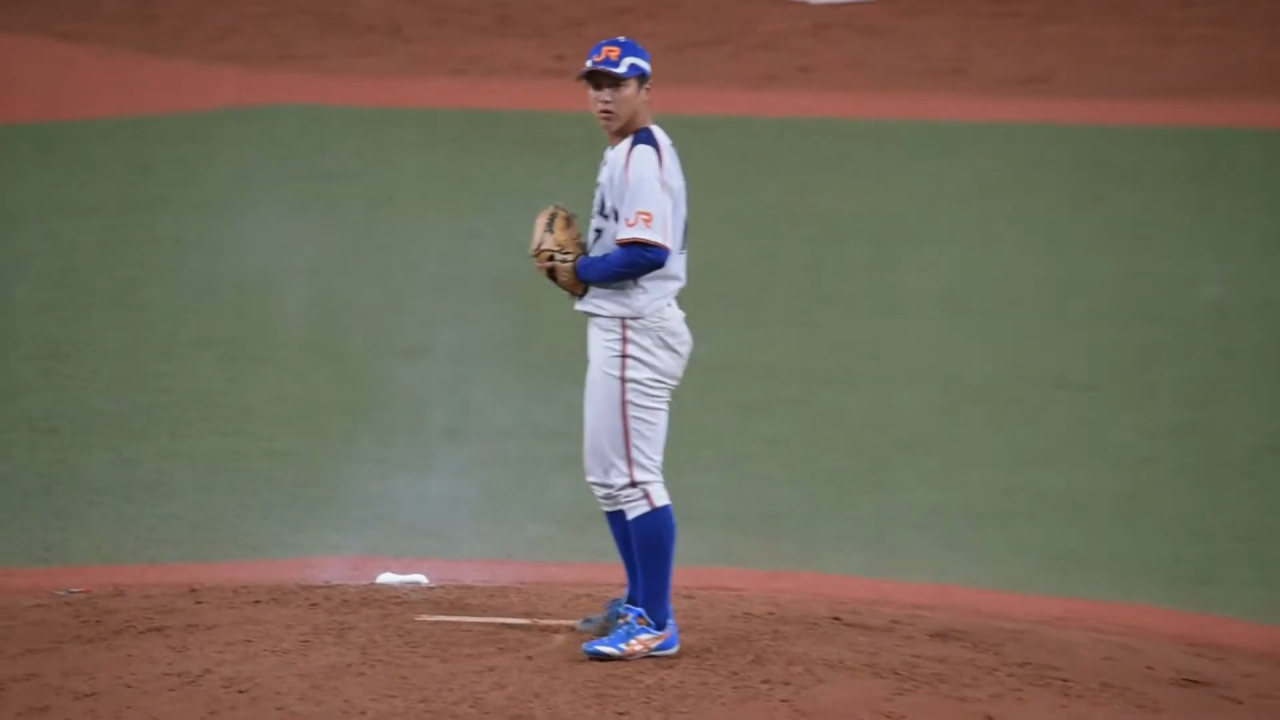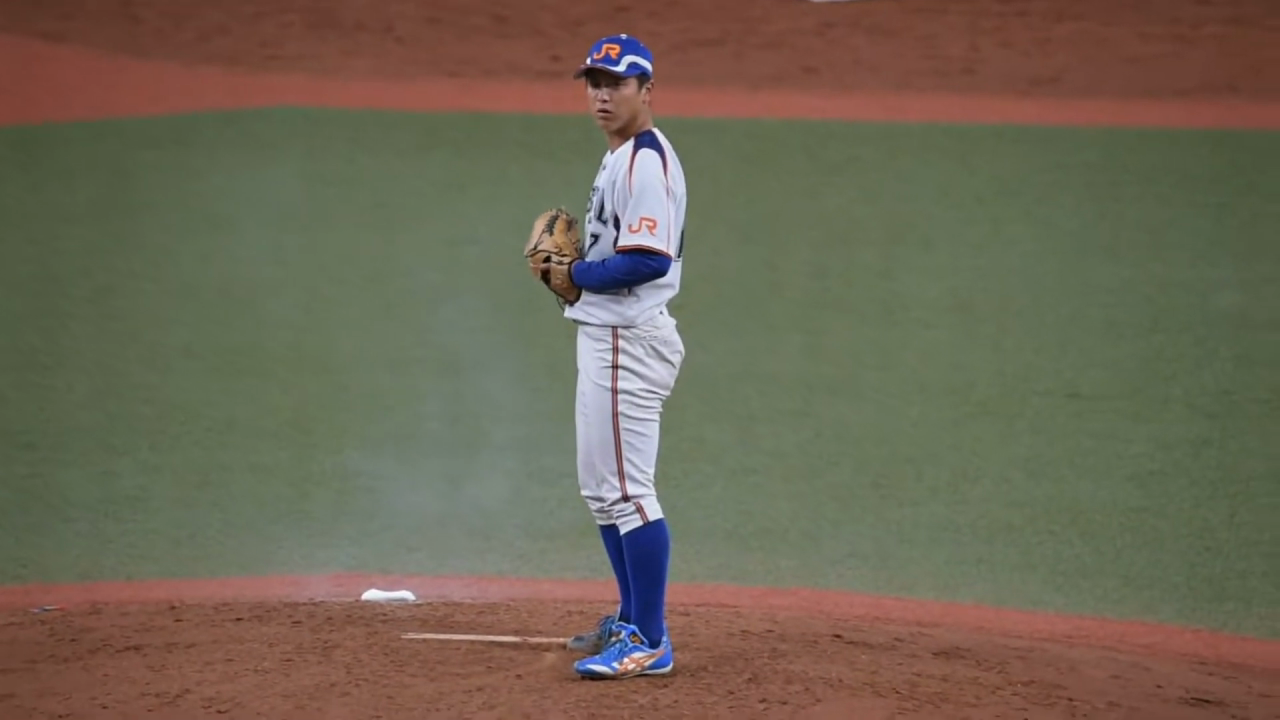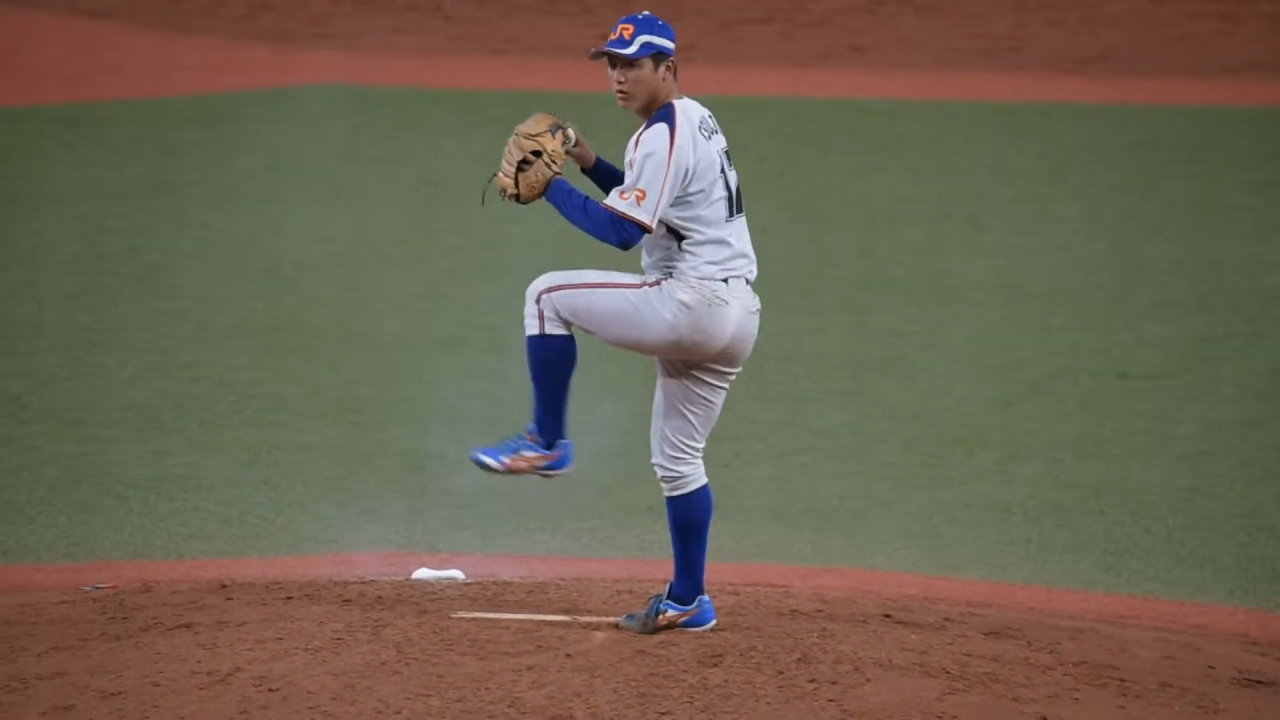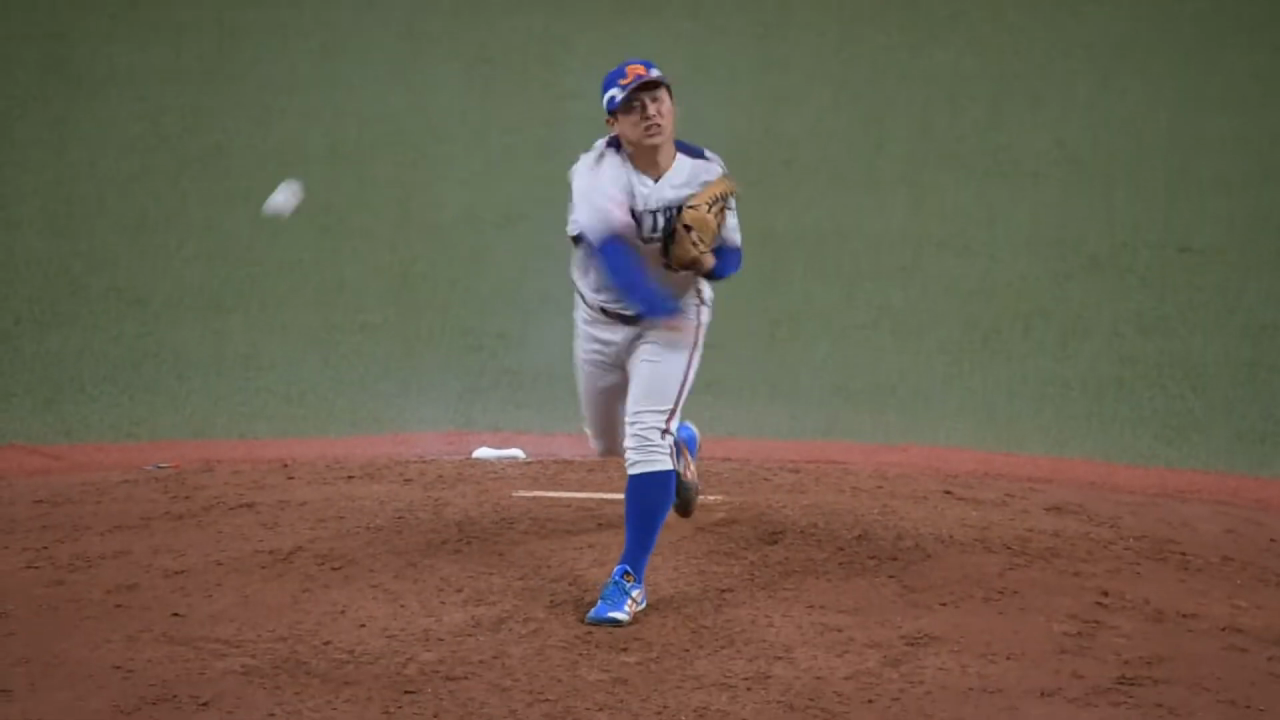
dt=1s
person 1, frame 1
left shoulder: (643, 154)
right shoulder: (623, 153)
left elbow: (647, 253)
left wrist: (580, 269)
right wrist: (584, 268)
left hip: (636, 333)
right hip: (619, 330)
left knee: (633, 477)
right knee: (607, 475)
left ankle: (655, 623)
right ankle: (639, 602)
person 1, frame 2
left shoulder: (646, 158)
right shoulder: (621, 156)
left elbow: (649, 260)
left wrist: (576, 273)
right wrist: (576, 267)
left hip: (626, 343)
right hip: (608, 338)
left knee: (626, 491)
right knee: (603, 490)
left ankle: (650, 642)
right ankle: (633, 620)
person 1, frame 3
left shoulder: (663, 134)
right shoulder: (694, 119)
left elbow: (619, 230)
left wrist: (550, 187)
right wrist: (593, 165)
left hip: (694, 304)
right hip: (735, 312)
left knee: (549, 294)
right knee: (679, 459)
left ankle: (545, 441)
right ankle: (687, 600)
person 1, frame 4
left shoulder: (706, 170)
right shoulder: (596, 171)
left elbow: (729, 252)
right elbow: (612, 249)
left wrist: (707, 262)
right wrist: (659, 304)
left hip: (673, 321)
right hip: (600, 319)
left knee: (646, 436)
right knee: (608, 440)
left ankle: (630, 577)
right ankle: (675, 440)
